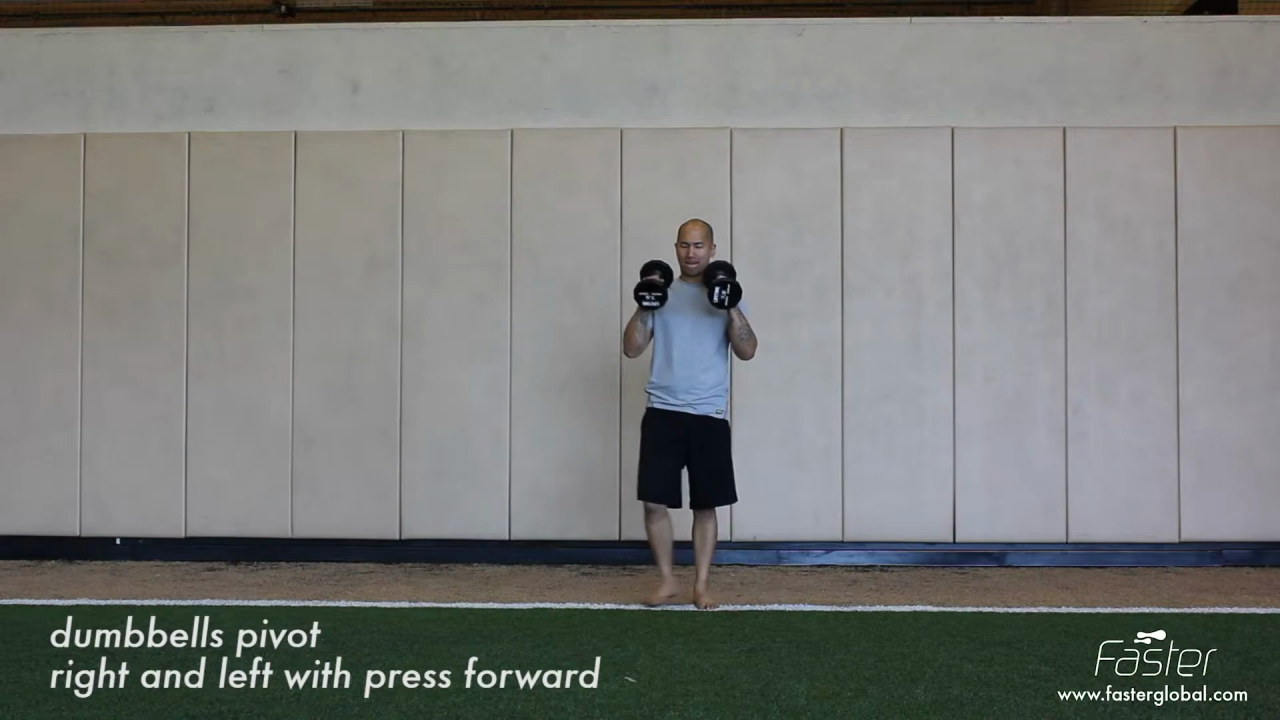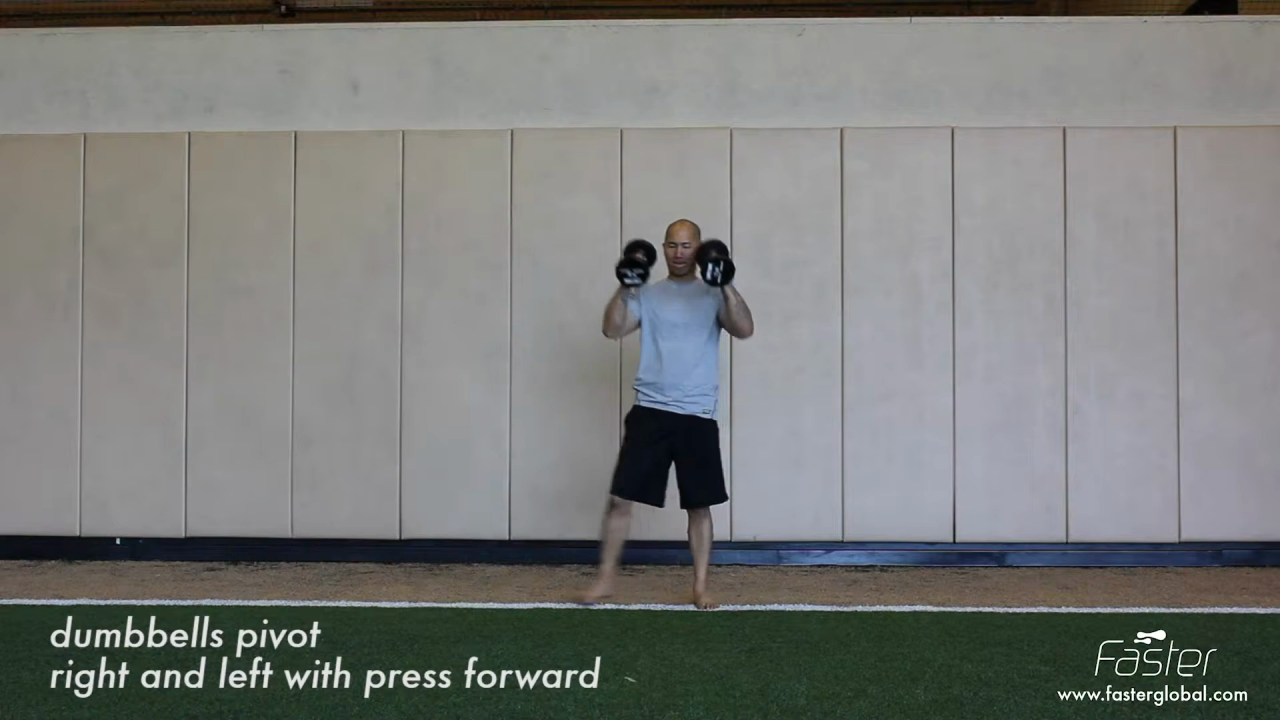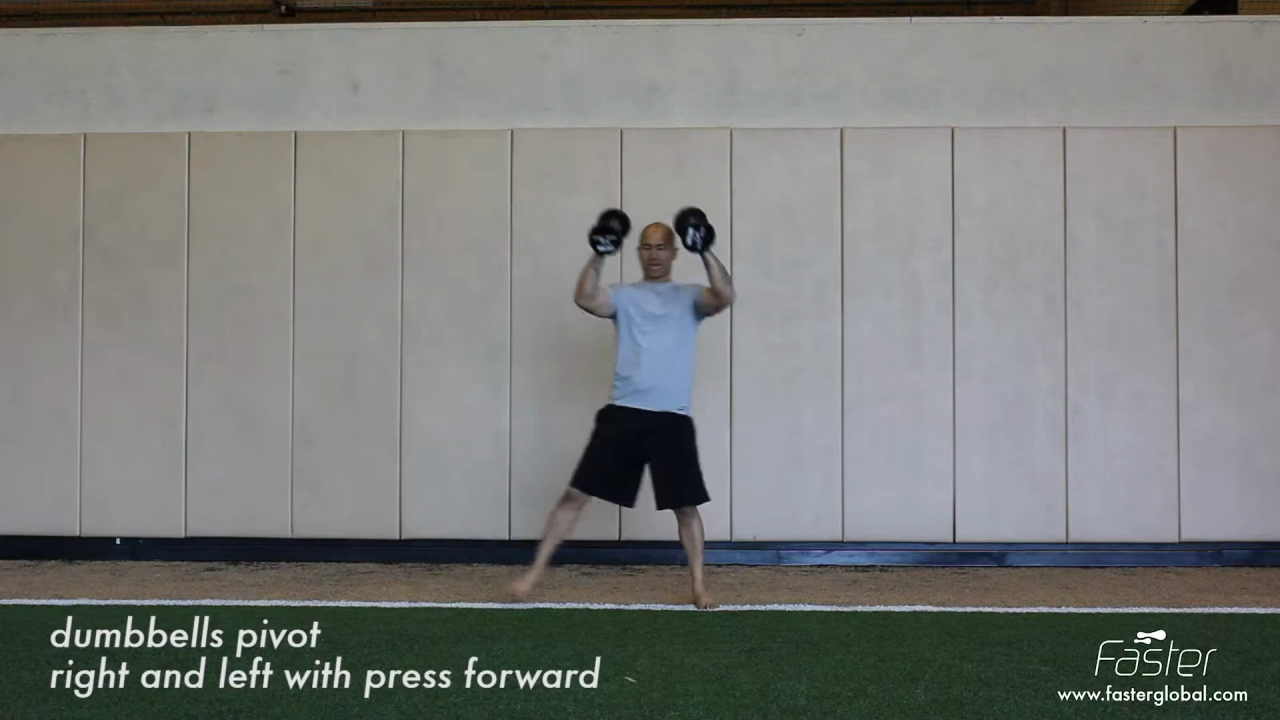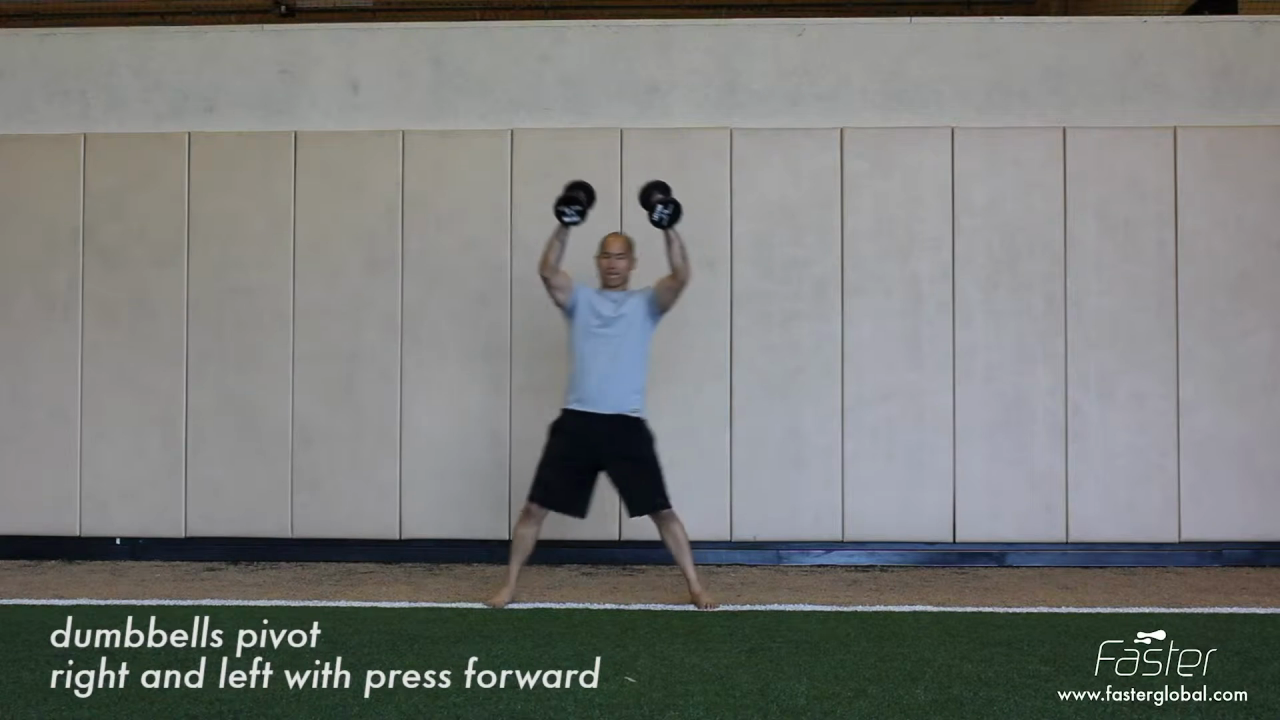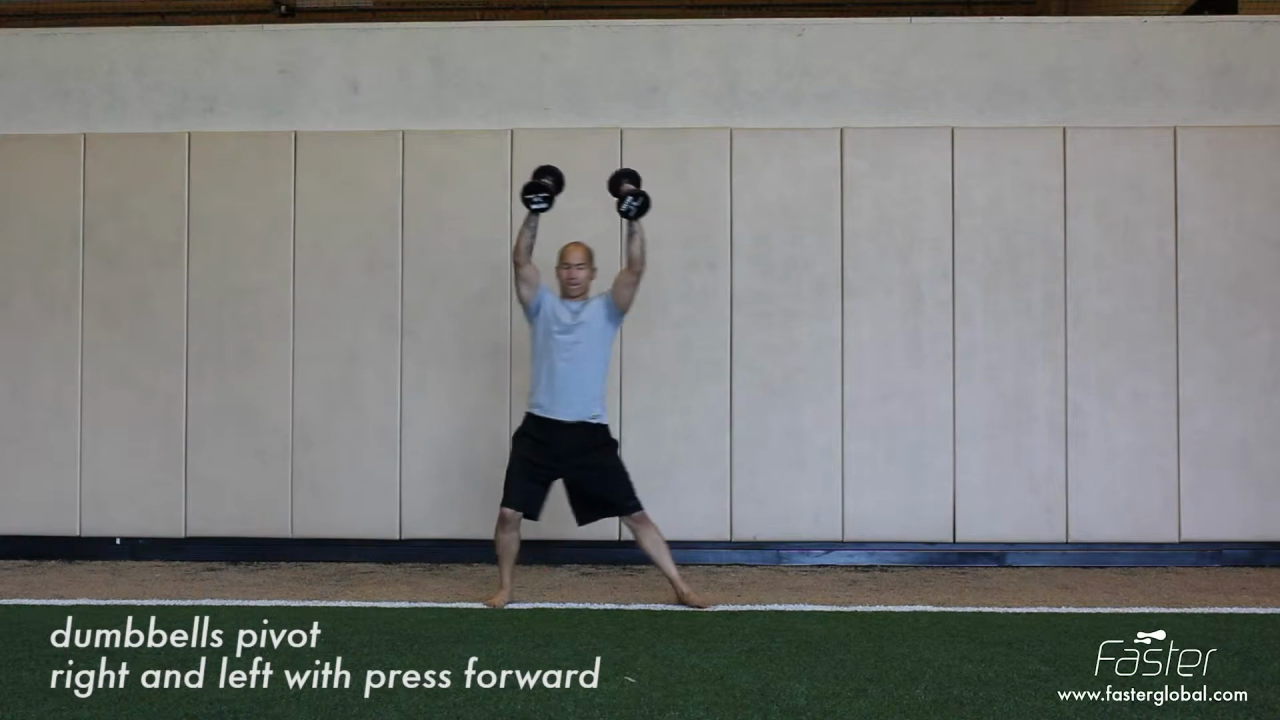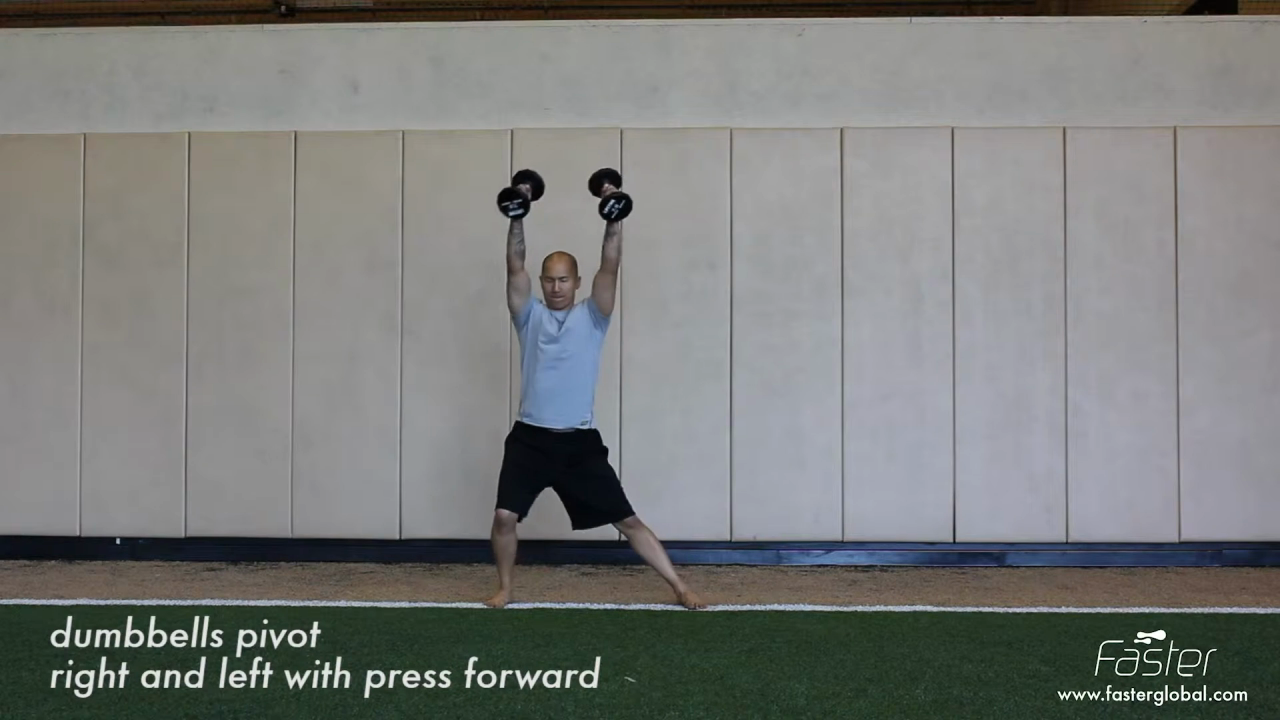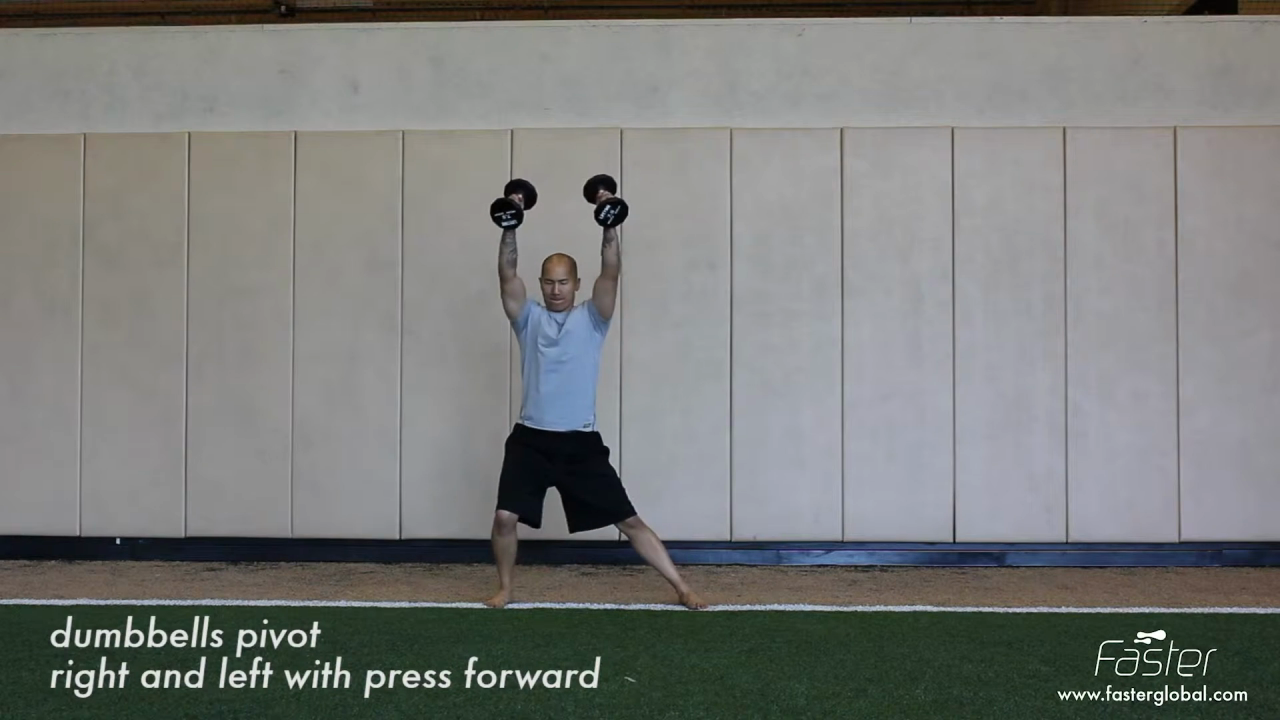
dt=0.2s
person 1, frame 1
right shoulder: (661, 296)
left elbow: (747, 351)
right elbow: (631, 348)
left wrist: (732, 308)
right wrist: (642, 307)
left hip: (709, 416)
right hip: (663, 413)
left knee: (706, 506)
right knee: (652, 502)
left ankle: (701, 586)
right ankle: (666, 581)
person 1, frame 2
left shoulder: (715, 295)
right shoulder: (648, 296)
left elbow: (744, 329)
right elbow: (612, 329)
left wrist: (725, 284)
right wrist: (626, 284)
left hip: (697, 417)
right hip: (650, 412)
left knee: (700, 506)
right knee: (620, 499)
left ankle: (701, 585)
right ankle: (606, 578)
person 1, frame 3
left shoulder: (690, 297)
right shoulder: (625, 296)
left elbow: (725, 296)
right elbow: (583, 296)
left wrist: (704, 250)
right wrist: (599, 252)
left hip: (672, 418)
right hip: (624, 413)
left knee: (687, 506)
right knee: (576, 494)
left ankle: (699, 585)
right ankle: (535, 573)
person 1, frame 4
left shoulder: (646, 304)
right shoulder: (581, 298)
left elbow: (681, 276)
right elbow: (549, 271)
left wrist: (668, 227)
right wrist: (564, 225)
left hip: (626, 426)
right hip: (576, 420)
left knee: (661, 511)
right knee: (534, 509)
left ankle: (694, 586)
right ankle: (509, 586)
person 1, frame 5
left shoulder: (606, 310)
right shoulder: (543, 305)
left elbow: (635, 269)
right elbow: (522, 260)
left wrist: (633, 217)
right wrist: (533, 213)
left hip: (590, 434)
right hip: (539, 430)
left knee: (634, 515)
right knee: (509, 515)
left ankle: (680, 587)
right ankle: (505, 587)
person 1, frame 6
left shoulder: (591, 316)
right shoulder: (529, 315)
left elbow: (610, 267)
right elbow: (515, 266)
left wrist: (613, 219)
right wrist: (517, 217)
left hip: (580, 440)
right hip: (530, 437)
left knee: (627, 519)
right knee: (504, 516)
left ankle: (680, 587)
right ankle: (505, 586)
person 1, frame 7
left shoulder: (591, 318)
right shoulder: (529, 318)
left elbow: (611, 273)
right elbow: (507, 275)
left wrist: (609, 227)
right wrist: (510, 227)
left hip: (581, 442)
right hip: (531, 440)
left knee: (629, 520)
right knee: (505, 519)
left ankle: (681, 588)
right ankle: (506, 588)
